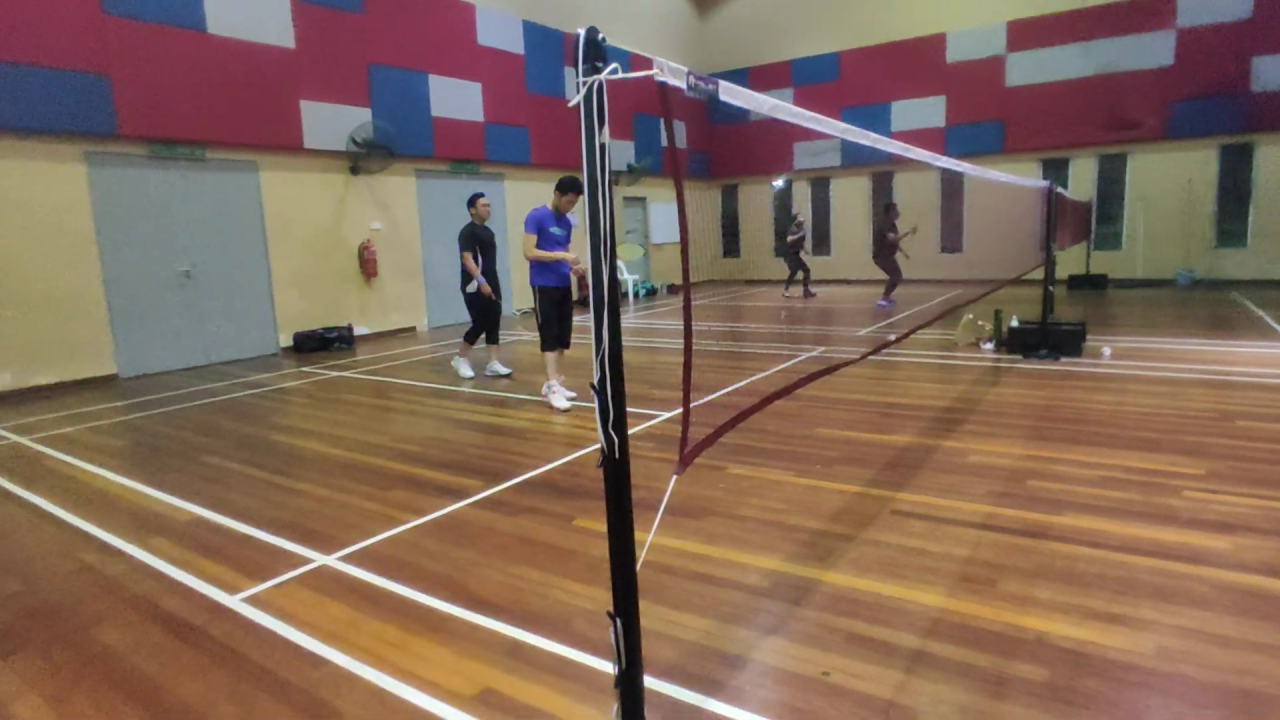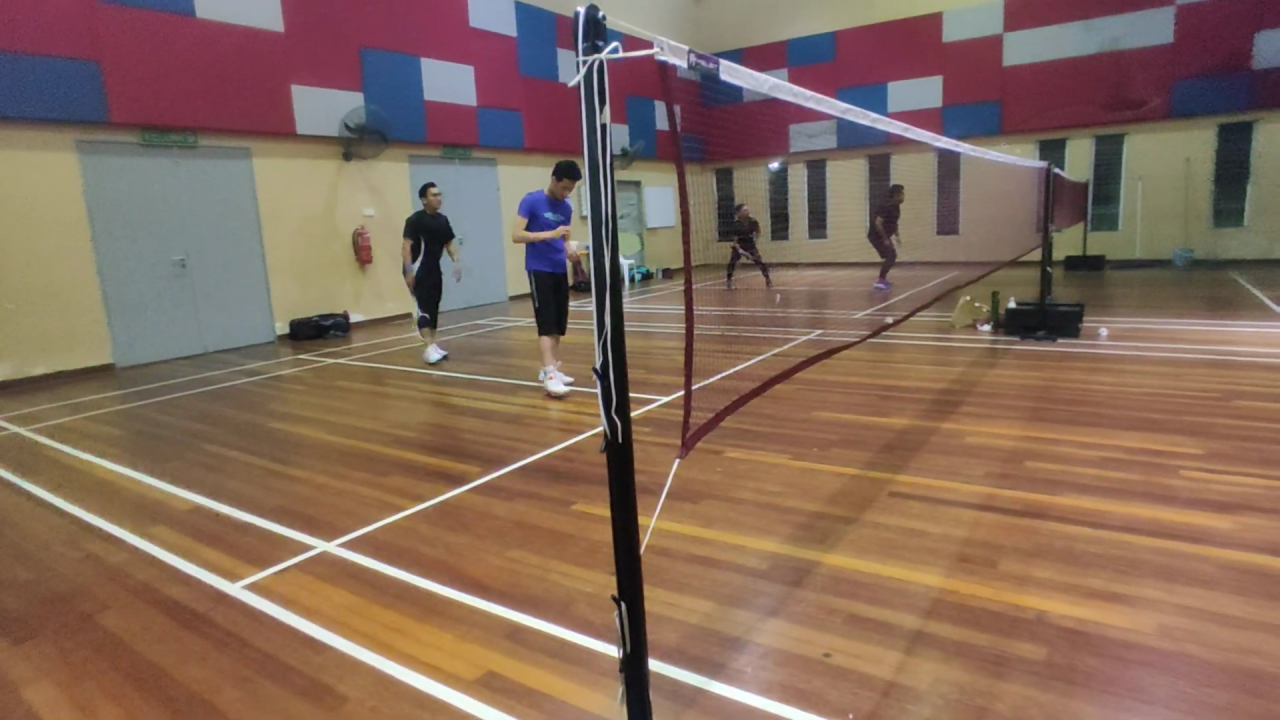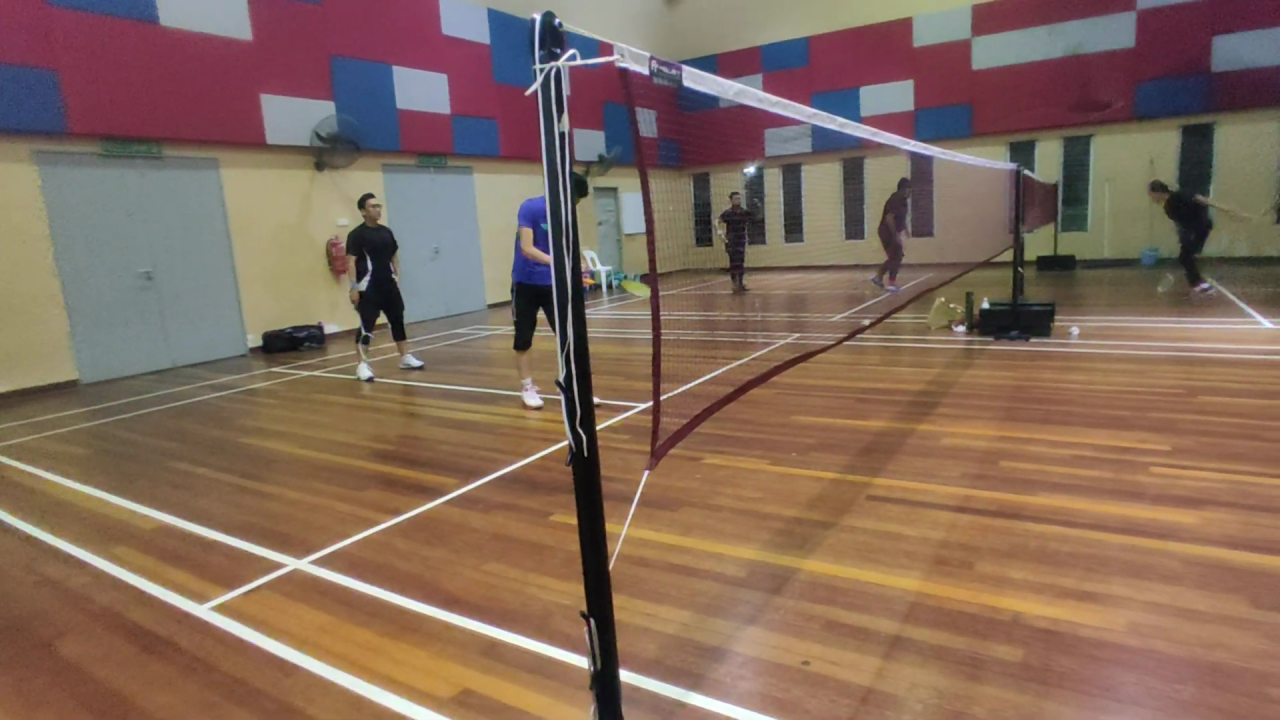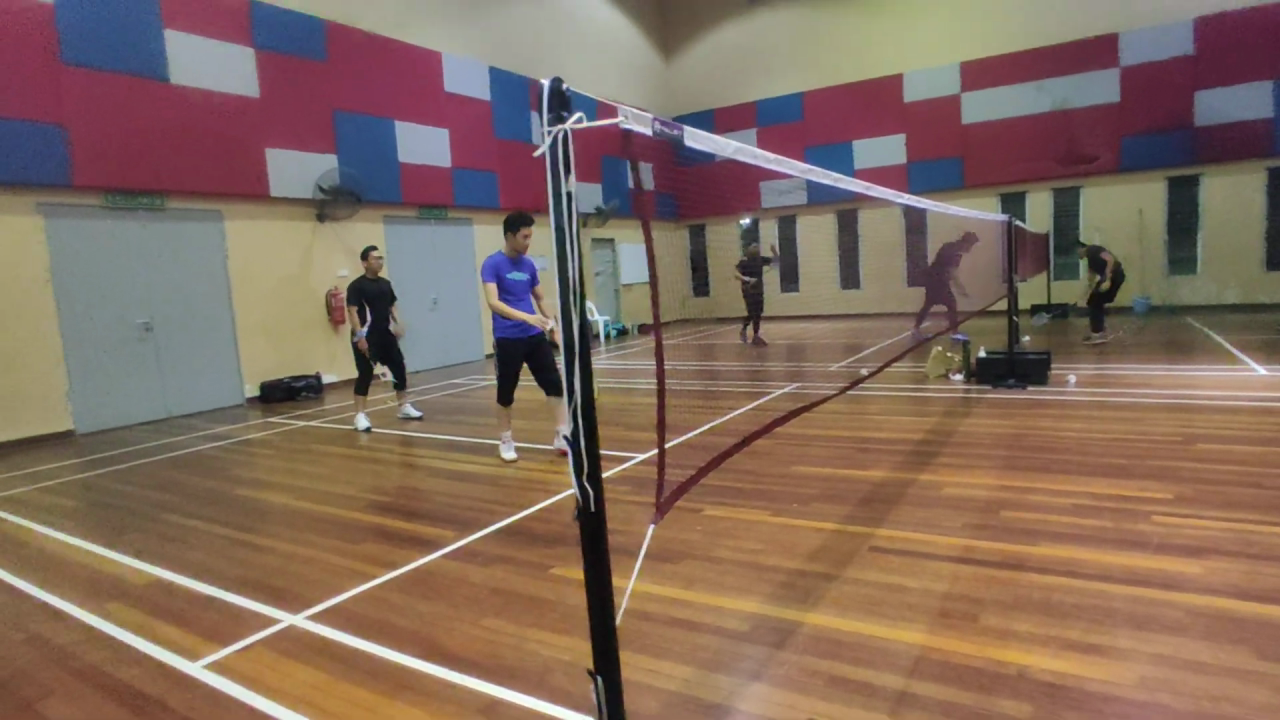
dt=1s
person 1, frame 1
left shoulder: (566, 222)
right shoulder: (536, 217)
right elbow: (529, 253)
left wrist: (574, 266)
right wrist: (562, 255)
left hip: (564, 285)
right hip: (545, 286)
left knee: (562, 338)
right knee: (550, 337)
left ankle: (554, 382)
right ankle: (553, 388)
person 1, frame 2
left shoulder: (566, 207)
right shoulder: (532, 201)
right elbow: (517, 235)
left wrist: (570, 250)
right wrist: (550, 234)
left hip: (560, 271)
right hip: (539, 270)
left knee: (559, 324)
right knee: (546, 323)
left ankle: (552, 368)
right ankle: (549, 375)
person 1, frame 3
right shoulder: (530, 208)
right elbow: (527, 249)
left wrist: (577, 270)
left hip: (553, 284)
right hip: (526, 283)
right knee: (523, 339)
right ankle: (527, 388)
person 1, frame 4
left shoulder: (528, 264)
right shoulder: (492, 264)
right elbow: (493, 303)
left wrist: (551, 324)
right wrist: (527, 317)
left hip: (535, 336)
right hip: (508, 339)
left knee: (555, 385)
right knee: (506, 394)
left ankle: (563, 437)
right ankle: (506, 441)
person 2, frame 1
left shoulder: (488, 232)
right shoulder: (468, 232)
right elbow: (467, 259)
left wrist: (493, 283)
right wrist: (481, 282)
left hip: (491, 285)
right hip: (475, 287)
left knee: (494, 324)
right knee: (479, 324)
left ankle: (493, 364)
right ankle: (460, 359)
person 2, frame 2
left shoulder: (443, 220)
right shoulder: (415, 220)
left elbow: (449, 243)
right elbow: (406, 245)
left wrist: (456, 263)
right wrist: (409, 270)
left hip: (434, 271)
right hip: (418, 272)
left knee: (433, 308)
right knee: (424, 309)
left ankle: (432, 346)
right ankle: (430, 348)
person 2, frame 3
left shoulder: (386, 232)
right shoulder: (357, 235)
left elbow: (394, 255)
right elbow: (350, 261)
left wrist: (397, 275)
right wrist: (353, 287)
left hip: (389, 285)
right hip: (368, 288)
left knee: (398, 320)
right knee: (366, 325)
left ankle: (405, 357)
right ankle: (362, 365)
person 2, frame 4
left shoulder: (385, 283)
right shoulder: (357, 286)
left elbow: (392, 306)
right elbow: (352, 312)
left wrist: (398, 324)
right wrist: (360, 336)
left hip: (386, 335)
right hip: (367, 338)
left knee: (399, 368)
right knee: (365, 375)
left ankle: (404, 406)
right ankle: (360, 416)
